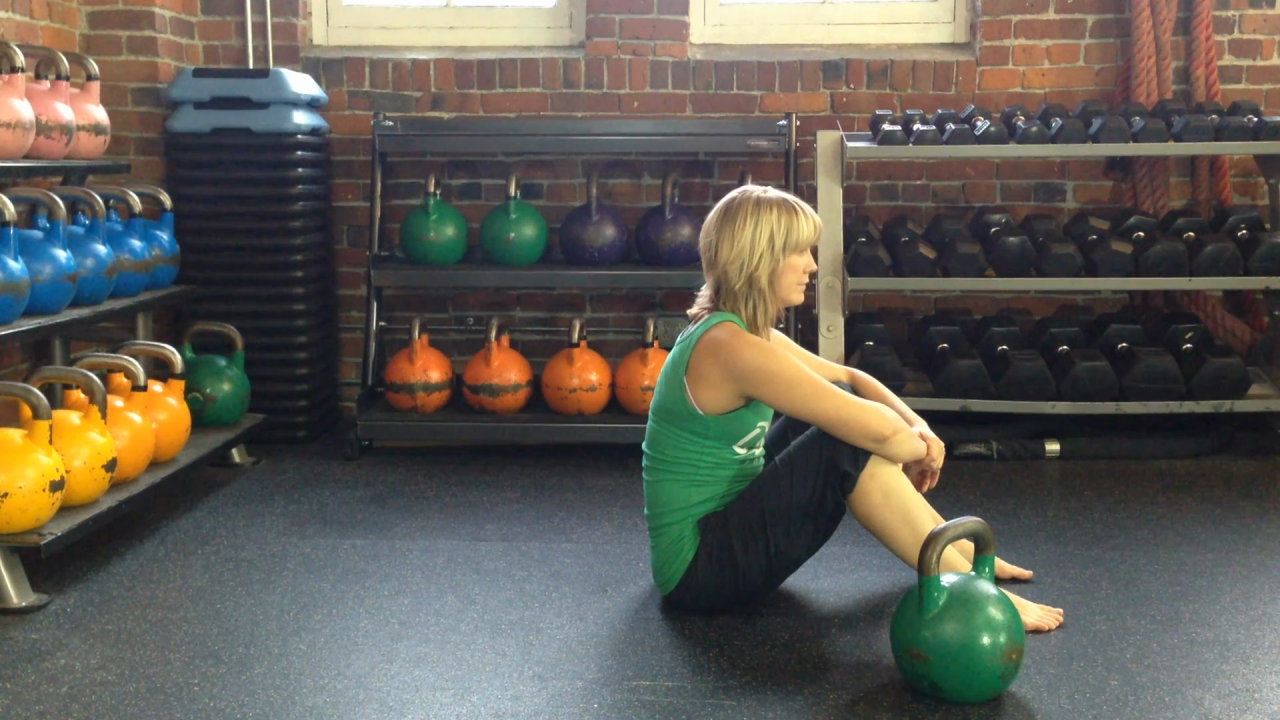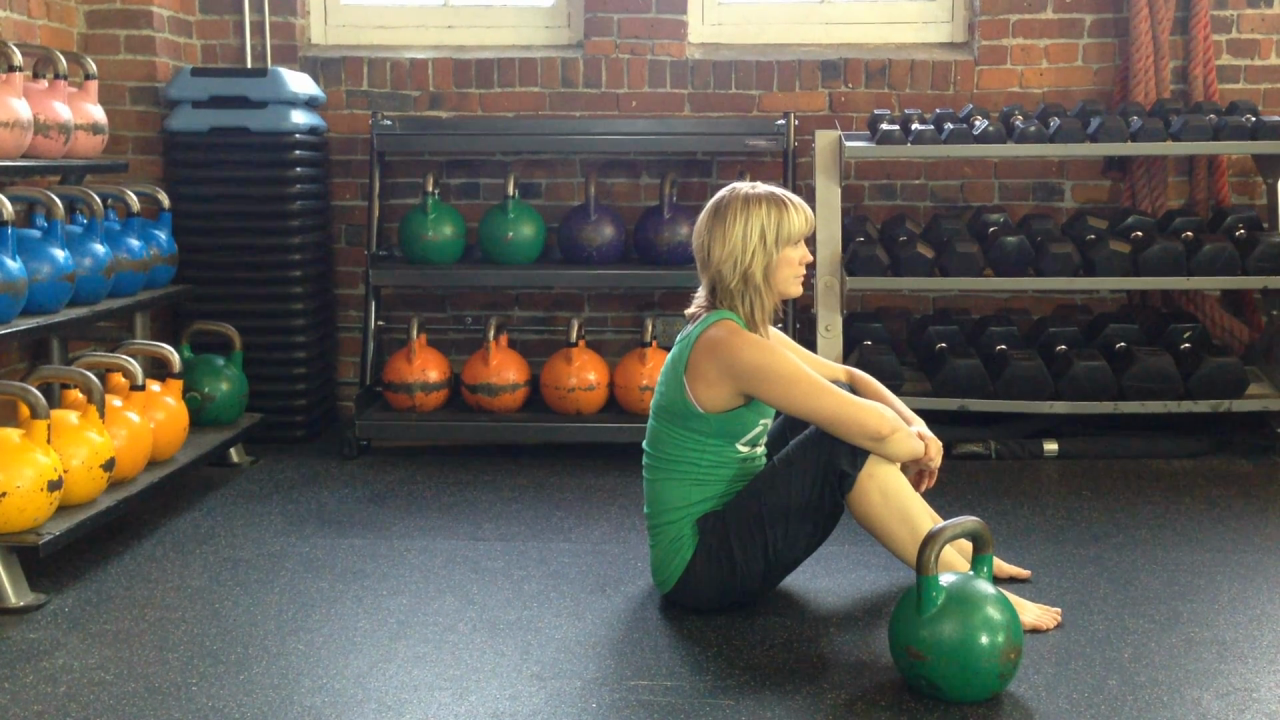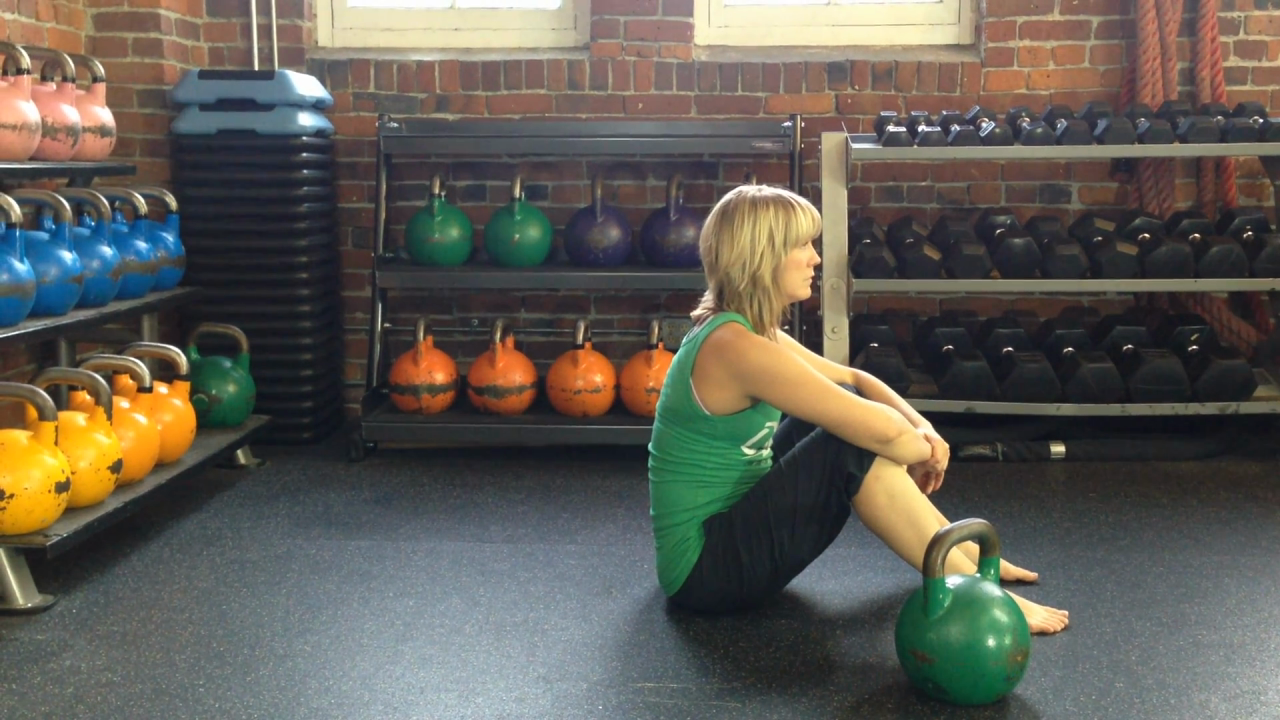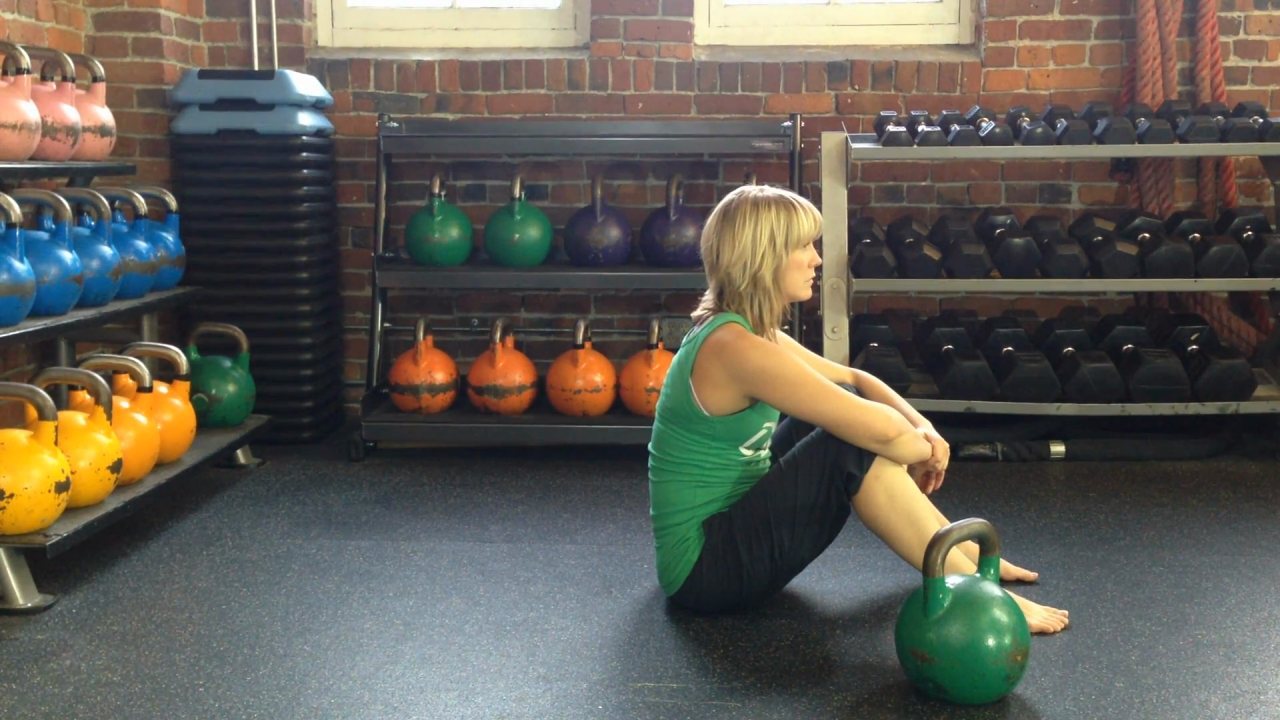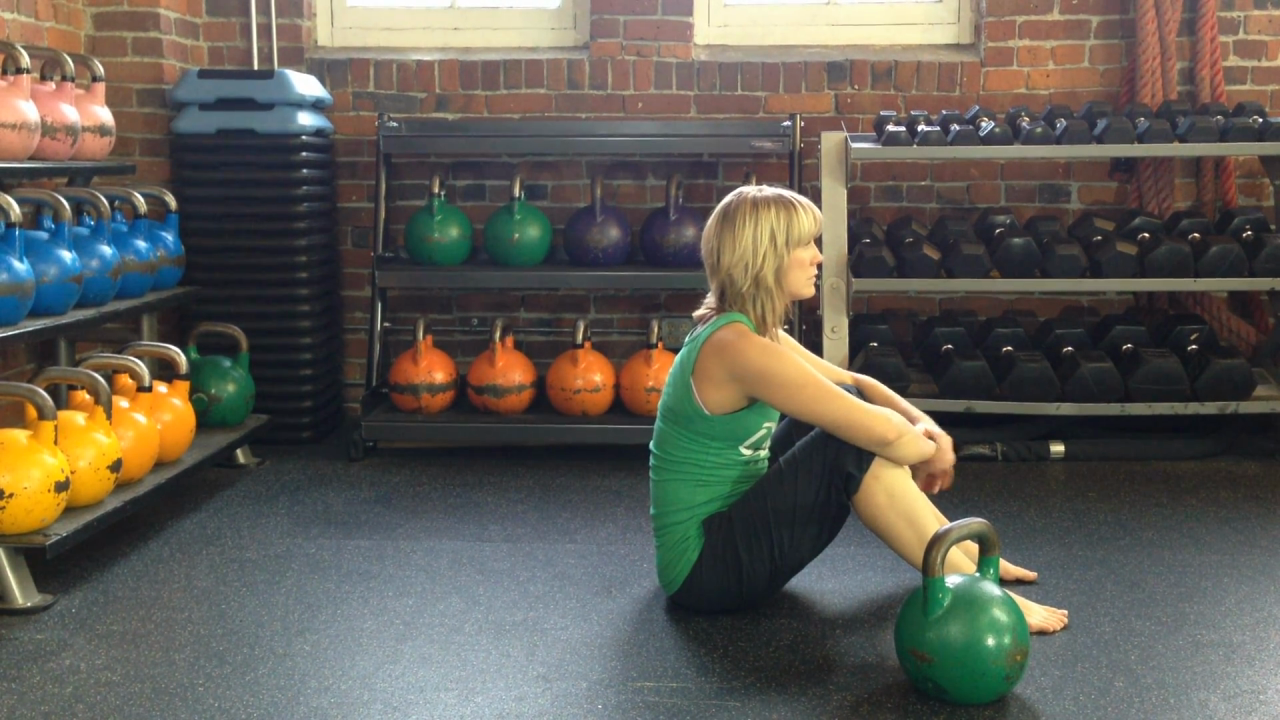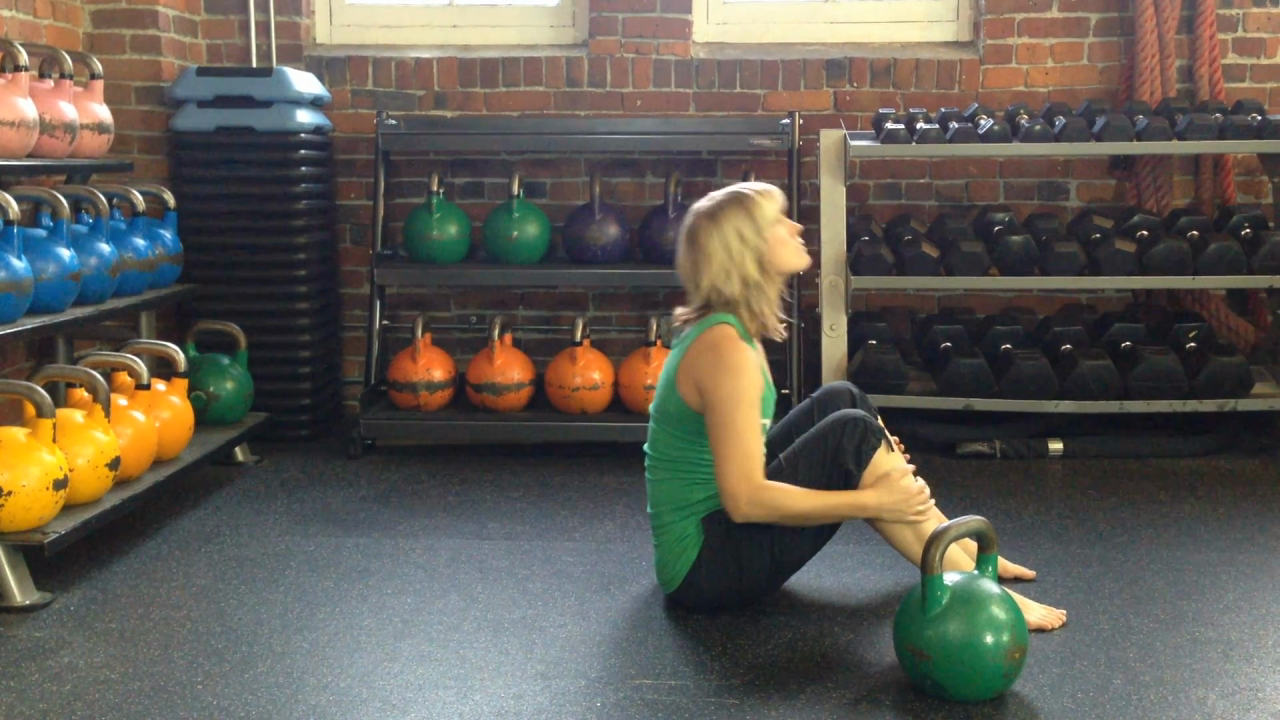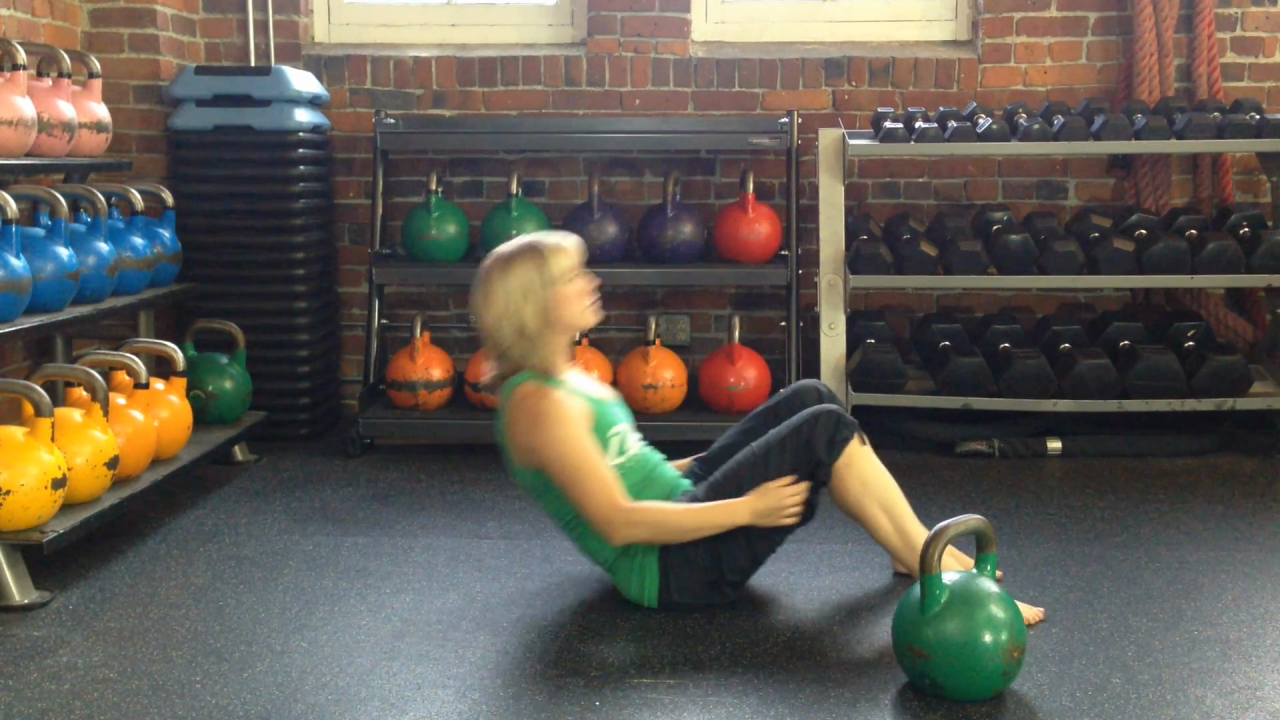
dt=0.7s
person 1, frame 1
left shoulder: (734, 330)
right shoulder: (732, 347)
left elbow: (849, 378)
right elbow: (875, 428)
left wrist: (917, 427)
right wrist: (918, 448)
left hip: (721, 523)
right hip: (699, 563)
left knee: (843, 403)
right knee: (853, 448)
left ankle: (957, 548)
person 1, frame 2
left shoulder: (737, 328)
right shoulder: (731, 344)
left elbow: (847, 377)
right elbow: (873, 427)
left wrist: (915, 426)
right wrist: (916, 448)
left hip: (721, 525)
right hip: (699, 562)
left knee: (842, 406)
right knee: (851, 448)
left ankle: (958, 549)
person 1, frame 3
left shoulder: (741, 330)
right shoulder: (738, 347)
left elbow: (854, 379)
right elbow: (879, 429)
left wrist: (922, 428)
right wrist: (923, 450)
left hip: (728, 526)
right hip: (705, 564)
left knee: (848, 404)
right knee: (858, 450)
left ankle: (963, 551)
person 1, frame 4
left shoulder: (739, 330)
right shoulder: (738, 347)
left elbow: (852, 378)
right elbow: (878, 429)
left wrist: (922, 428)
right wrist: (923, 449)
left hip: (728, 526)
right hip: (706, 564)
left knee: (846, 403)
right knee: (857, 448)
left ankle: (962, 550)
person 1, frame 5
left shoulder: (741, 329)
right shoulder: (739, 347)
left elbow: (850, 384)
right elbow: (874, 430)
left wrist: (920, 421)
right wrist: (933, 448)
left hip: (727, 523)
right hip: (704, 564)
left knee: (846, 405)
right knee: (853, 448)
left ankle: (961, 551)
person 1, frame 6
left shoulder: (723, 328)
right shoulder: (725, 349)
right elbow: (746, 499)
left wrist: (867, 449)
right wrist: (872, 501)
left hip: (719, 529)
right hip: (705, 563)
left knee: (841, 402)
right knee: (853, 435)
left ankle: (962, 548)
person 1, frame 7
left shoulder: (555, 379)
right shoulder: (539, 405)
right elbow: (621, 524)
left wrist: (701, 463)
right wrist: (749, 508)
left hip: (680, 509)
right hip: (670, 566)
left knee: (808, 397)
right knee: (826, 429)
left ankle: (916, 548)
right ankle: (941, 579)
